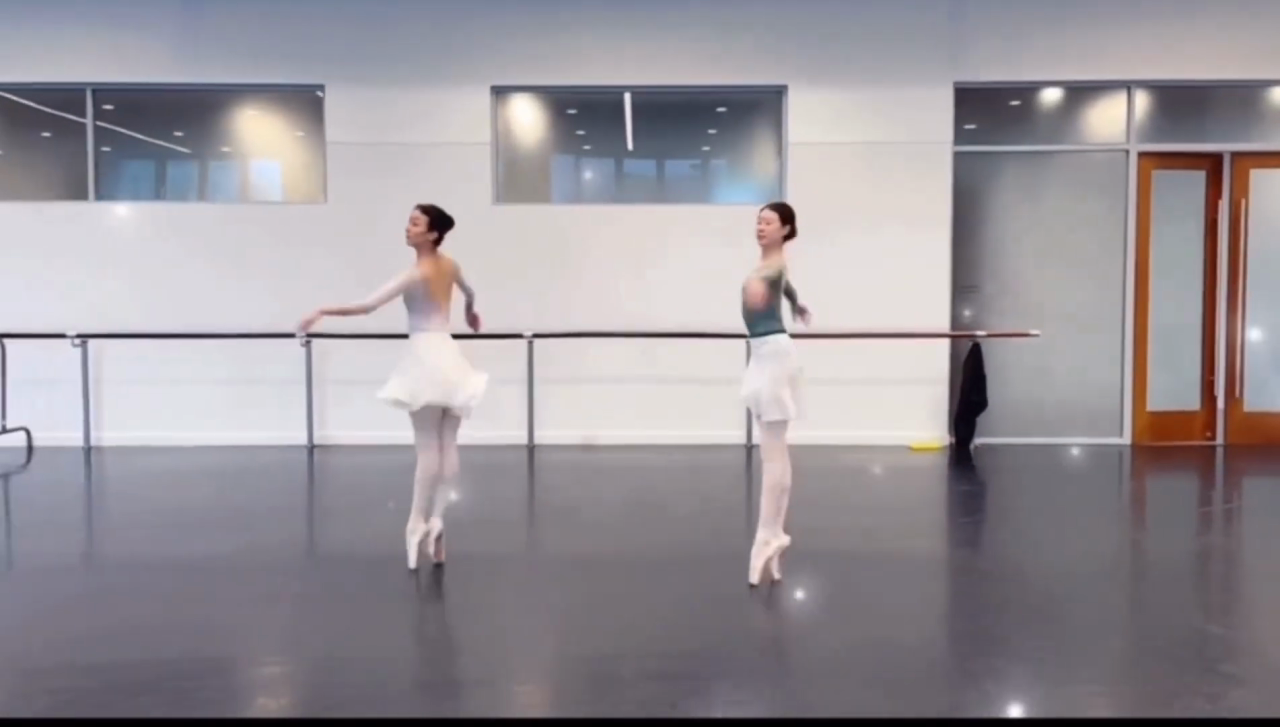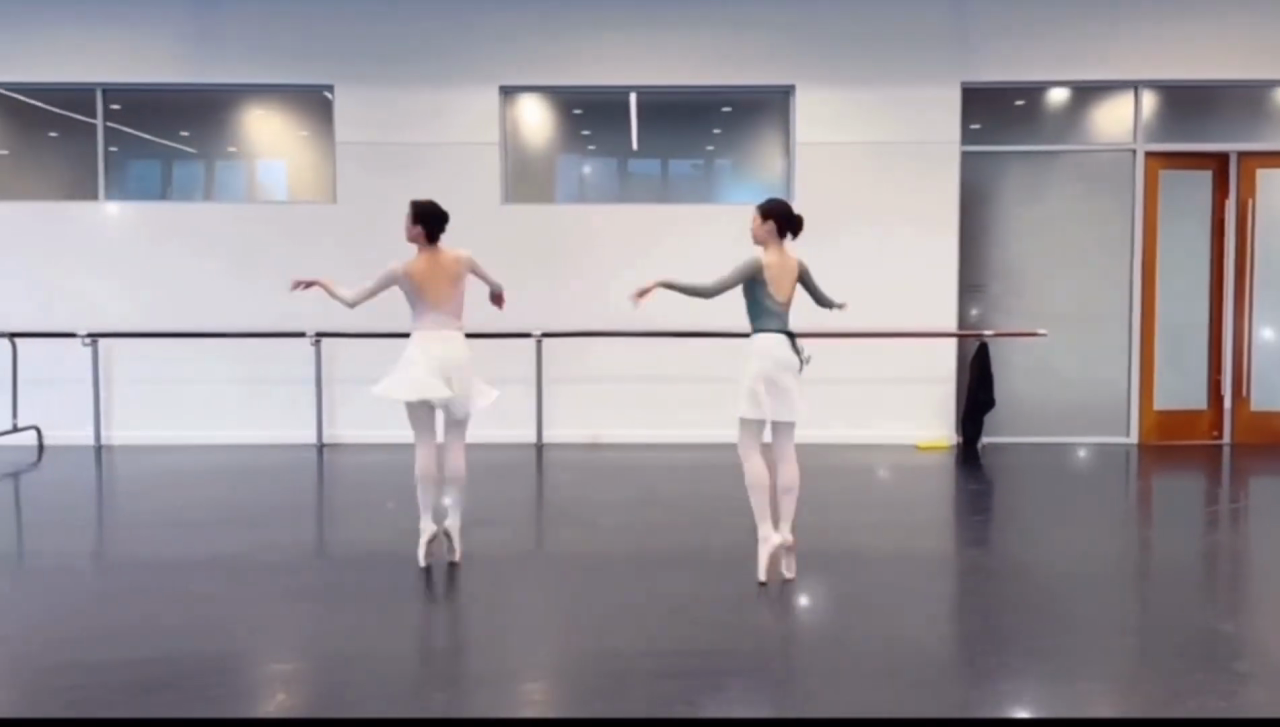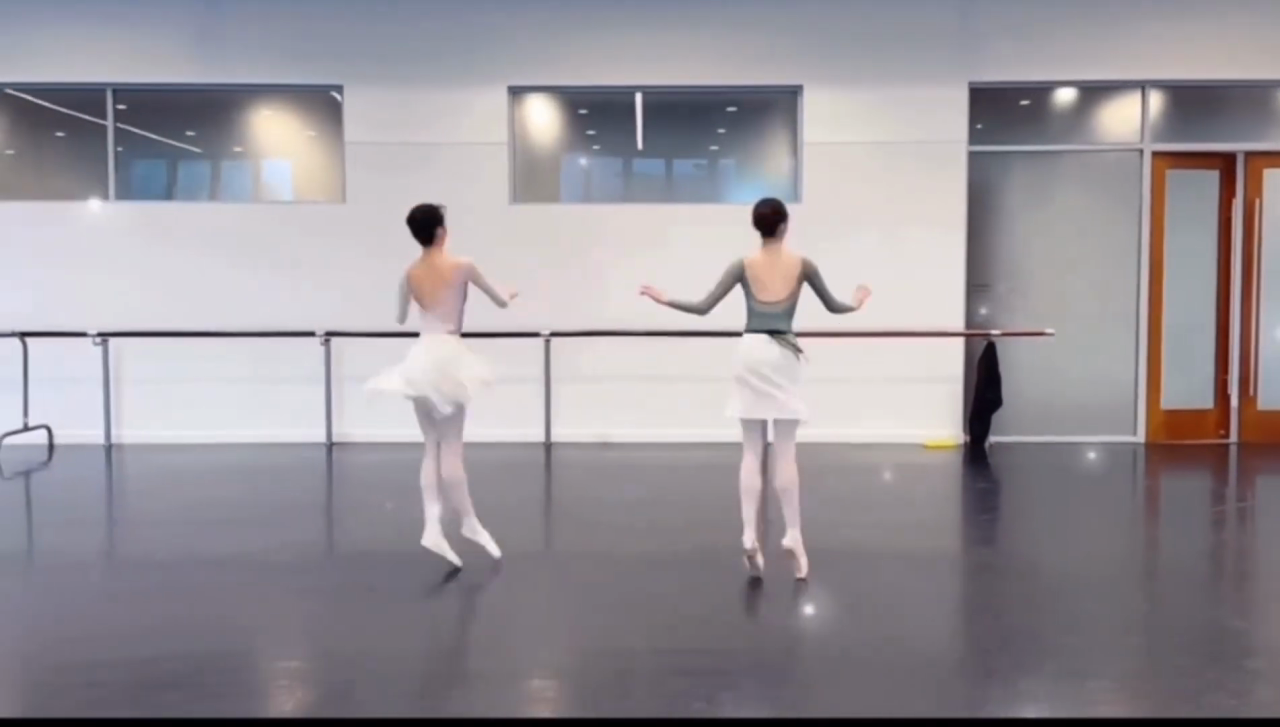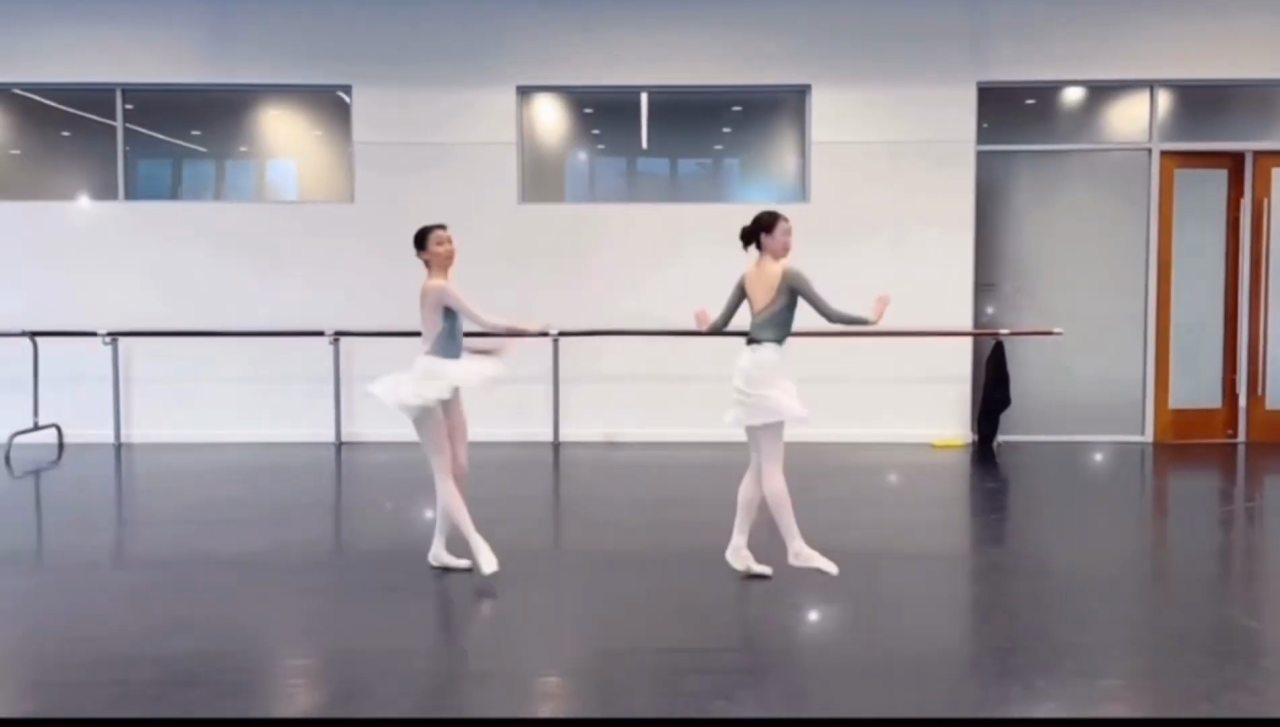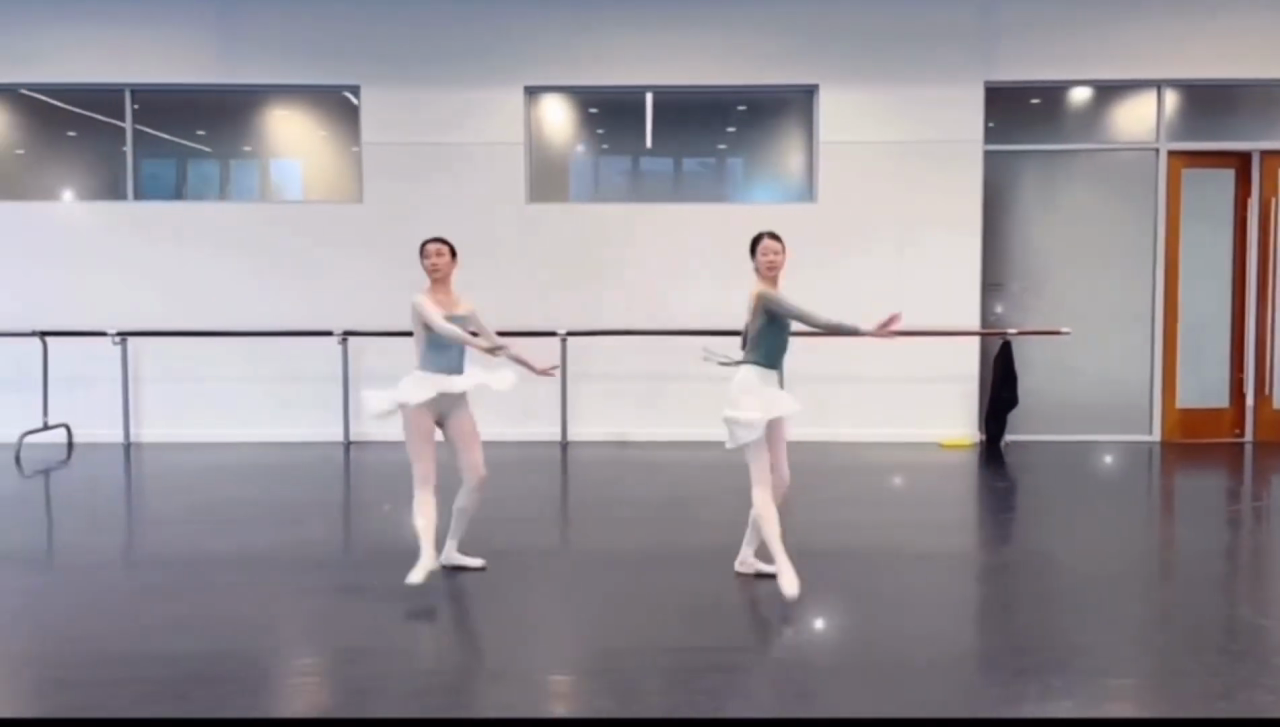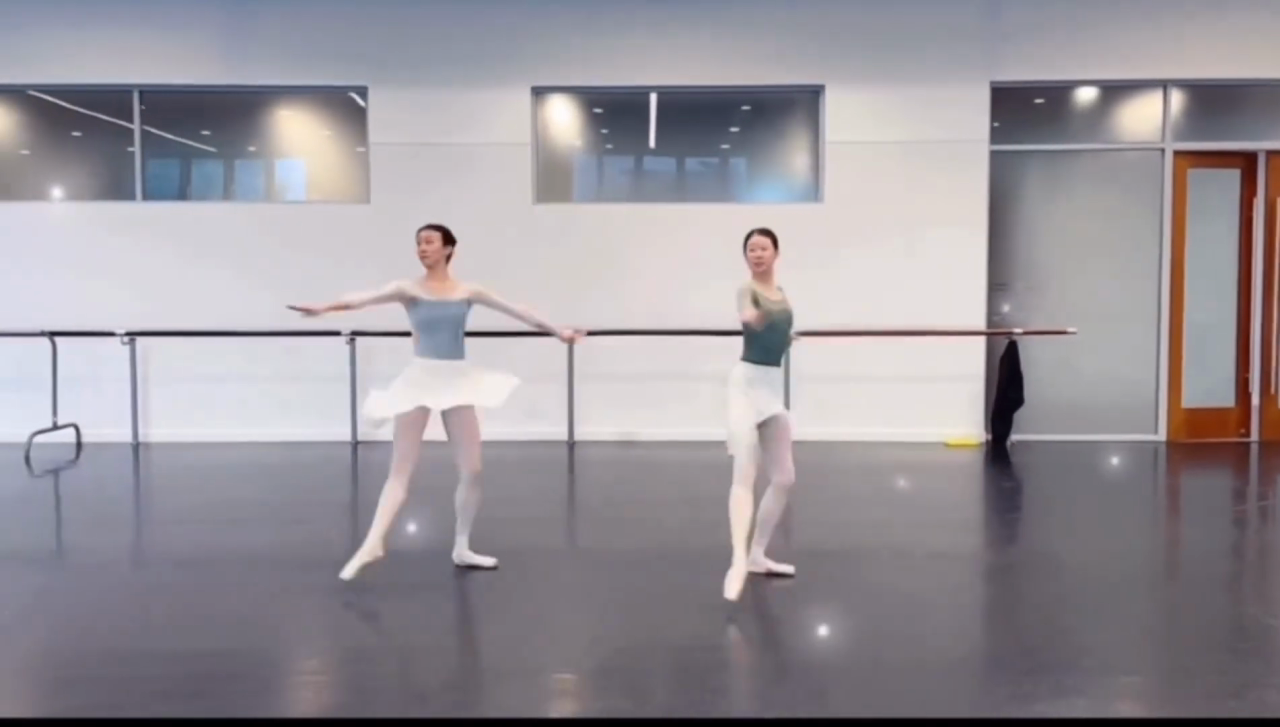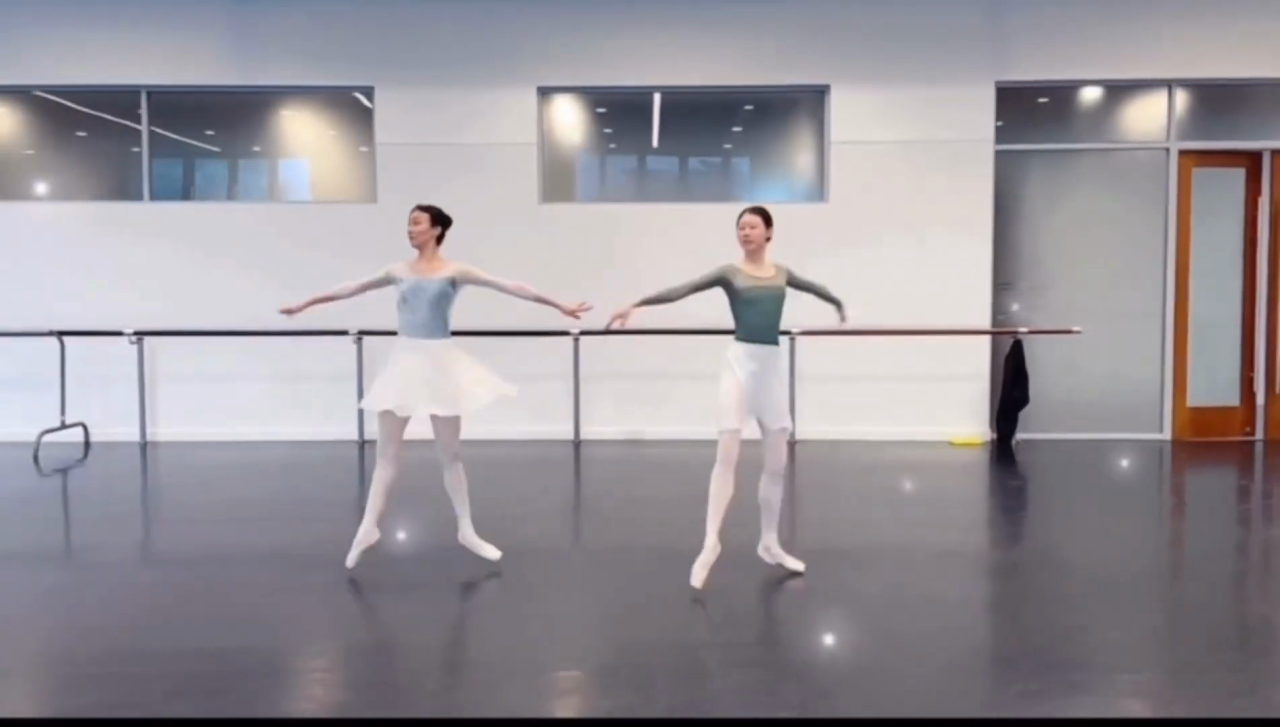
dt=0.1s
person 1, frame 1
left shoulder: (777, 266)
right shoulder: (764, 265)
left elbow: (766, 287)
left wrist: (762, 284)
right wrist: (796, 306)
left hip: (775, 354)
right hip: (763, 355)
left knee: (774, 453)
right knee: (772, 454)
left ankle: (767, 536)
right ankle: (773, 534)
person 1, frame 2
left shoulder: (757, 264)
right shoulder: (796, 265)
left elbow: (710, 291)
right elbow: (823, 301)
left wrist: (662, 283)
right wrist: (835, 303)
left hip: (767, 351)
right hip: (787, 353)
left knee: (750, 449)
right knee: (785, 453)
left ankle: (767, 533)
right ankle: (784, 532)
person 1, frame 3
left shoulder: (742, 266)
right shoulder: (804, 265)
left elbow: (703, 307)
right elbow: (834, 306)
left wrist: (663, 299)
right wrist: (857, 302)
left hip: (751, 352)
right hip: (785, 355)
left knee: (752, 454)
right knee: (786, 455)
left ankle: (750, 535)
right ankle: (794, 536)
person 1, frame 4
left shoulder: (747, 278)
right shoulder: (789, 274)
left elbow: (718, 326)
right elbow: (829, 314)
left wrist: (704, 322)
right wrist: (870, 318)
left hip: (751, 366)
right hip: (766, 365)
left knee: (760, 465)
right knee: (770, 464)
left ankle: (739, 547)
right ankle: (795, 547)
person 1, frame 5
left shoulder: (764, 297)
right shoulder: (767, 295)
left elbow: (747, 340)
right elbow: (812, 320)
right wrist: (866, 331)
left hip: (766, 387)
right hip: (753, 386)
left knee: (778, 480)
right knee: (763, 483)
left ankle: (746, 555)
right ankle: (782, 562)
person 1, frame 6
left shoulder: (781, 294)
right shoulder: (746, 290)
right elbow: (747, 315)
right wrist: (750, 317)
left hip: (773, 387)
right hip: (749, 386)
left knee: (785, 479)
right knee: (743, 480)
left ankle: (757, 555)
right ankle: (738, 561)
person 1, frame 7
left shoulder: (783, 273)
right shoulder: (730, 273)
left elbow: (814, 288)
right elbow: (680, 291)
left wrist: (837, 305)
right wrist: (632, 306)
left hip: (772, 365)
right hip: (740, 362)
left knee: (777, 464)
right knee: (727, 460)
left ankle: (769, 543)
right ankle: (710, 544)
person 2, frame 1
left shoulder: (415, 275)
right shoulder: (450, 265)
left elbow: (368, 306)
right elbow: (468, 290)
left wrist: (324, 311)
right wrist: (470, 311)
left hip: (425, 356)
right hip: (448, 355)
left knee: (427, 446)
right knee: (446, 444)
left ankle: (418, 524)
right ankle: (435, 519)
person 2, frame 2
left shoulder: (403, 270)
right shoulder: (461, 259)
left elbow: (352, 301)
right elbow: (496, 287)
left wrist: (321, 282)
right wrist: (496, 292)
left hip: (422, 356)
right hip: (456, 354)
left knee: (425, 445)
right knee: (455, 444)
left ankle: (428, 523)
right ankle: (454, 522)
person 2, frame 3
left shoulder: (409, 274)
right shoulder: (463, 266)
left elbow: (401, 319)
right elbow: (501, 300)
right wrist: (506, 294)
left hip: (420, 358)
right hip: (447, 357)
left knee: (435, 449)
right knee: (450, 450)
left ankle: (434, 530)
right ankle: (472, 526)
person 2, frame 4
left shoulder: (437, 290)
right shoulder: (439, 288)
right elbow: (484, 322)
left wrist: (477, 349)
right wrist: (522, 329)
left hip: (443, 382)
right hip: (429, 382)
left knee: (458, 467)
right knee: (443, 472)
left ankle: (440, 548)
right ankle: (474, 541)
person 2, frame 5
left shoulder: (464, 306)
right shoulder: (422, 300)
left elbow: (492, 340)
right elbow: (441, 327)
left wrist: (531, 365)
right wrist: (477, 343)
left hip: (455, 396)
right hip: (422, 393)
left knee: (476, 477)
right knee: (425, 481)
left ankle: (449, 550)
right ankle: (427, 554)
person 2, frame 6
left shoulder: (468, 292)
right shoulder: (407, 288)
left elbow: (516, 311)
right elbow: (365, 298)
left wrist: (557, 330)
right wrist: (326, 308)
left hip: (457, 387)
right hip: (416, 386)
left knee: (472, 472)
right knee: (400, 472)
left ankle: (462, 548)
right ankle: (372, 544)
person 2, frame 7
left shoulder: (456, 271)
right shoulder: (400, 271)
left elbow: (510, 285)
right elbow: (356, 287)
left wrist: (559, 305)
right wrist: (308, 302)
left hip: (439, 364)
right hip: (402, 365)
left knee: (450, 454)
right knee: (387, 454)
left ankle: (466, 531)
right ankle: (367, 528)
